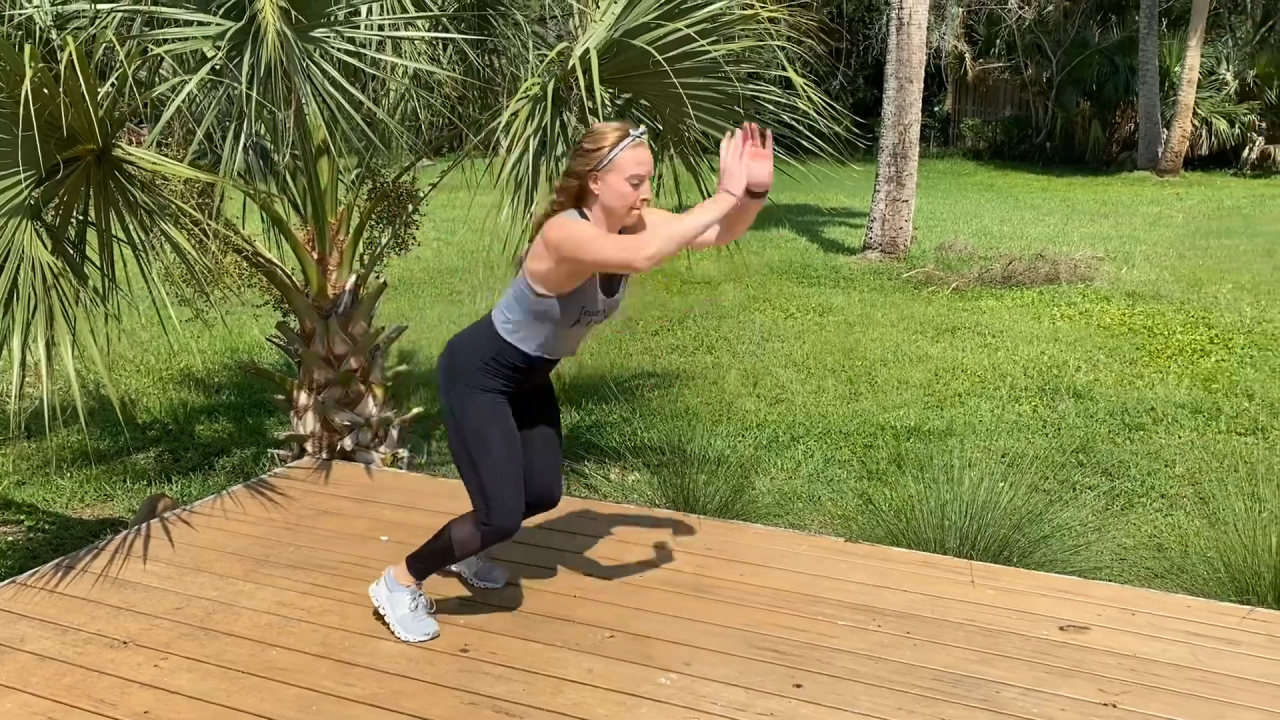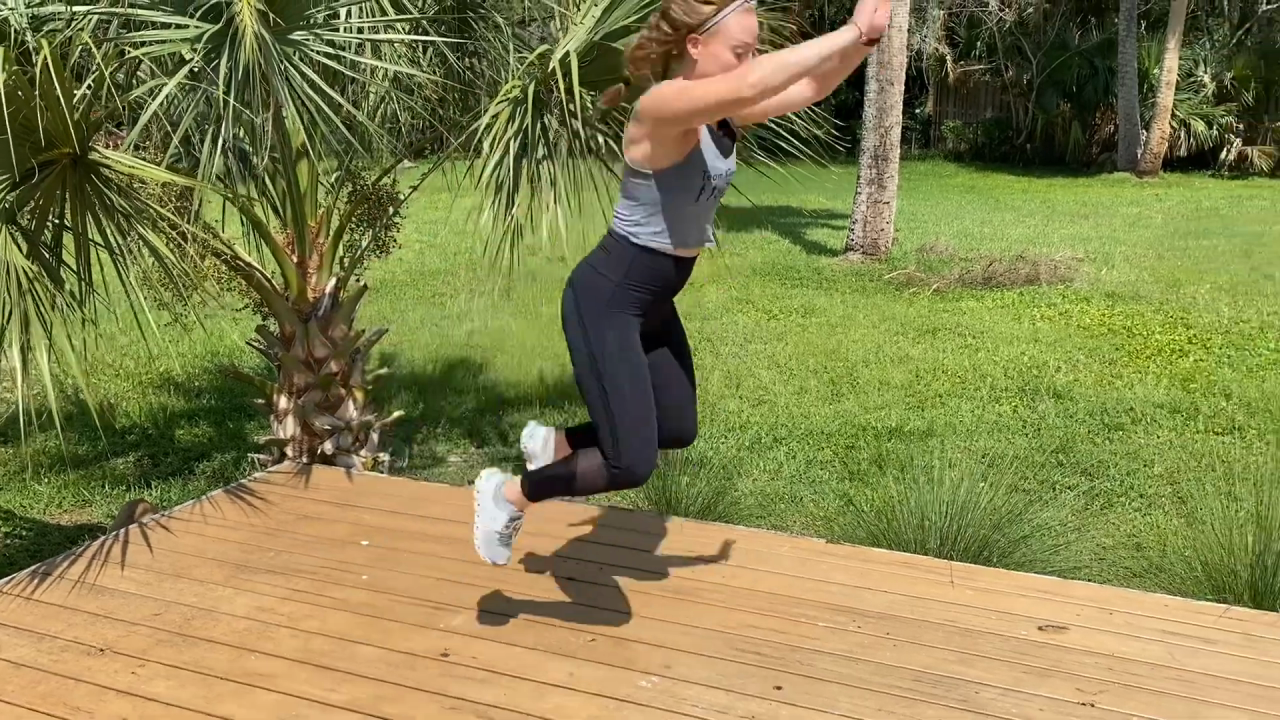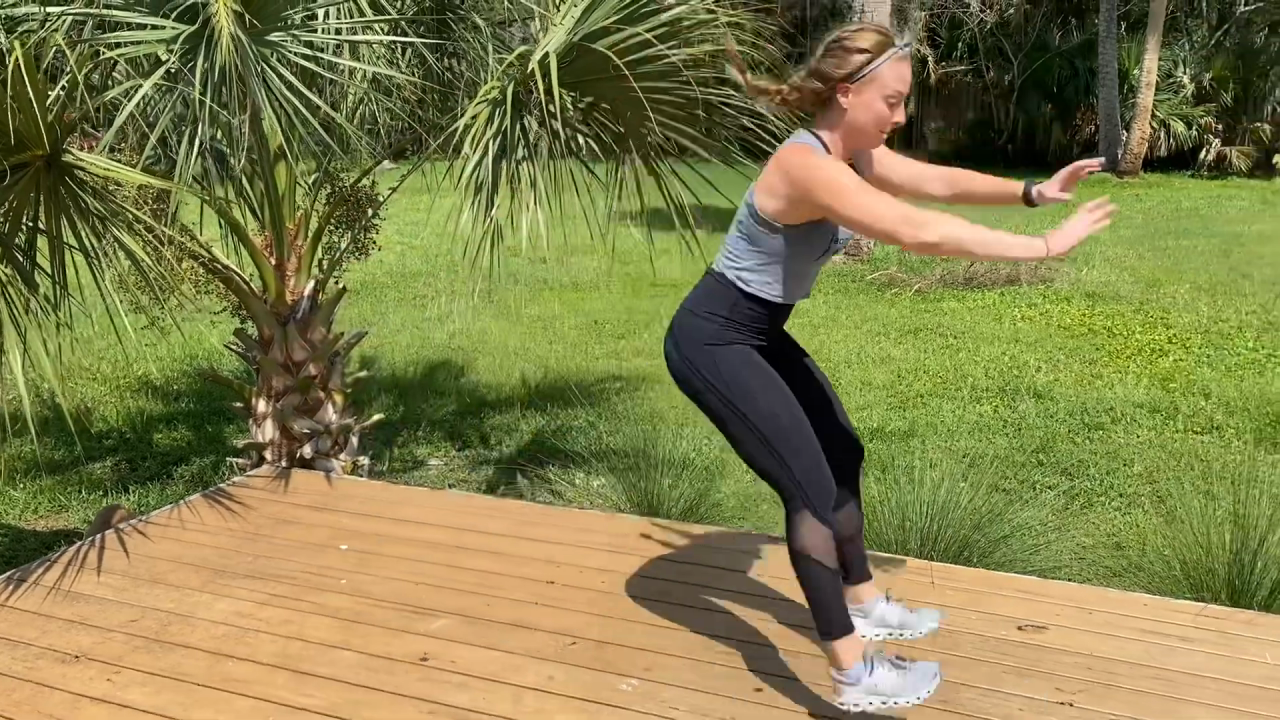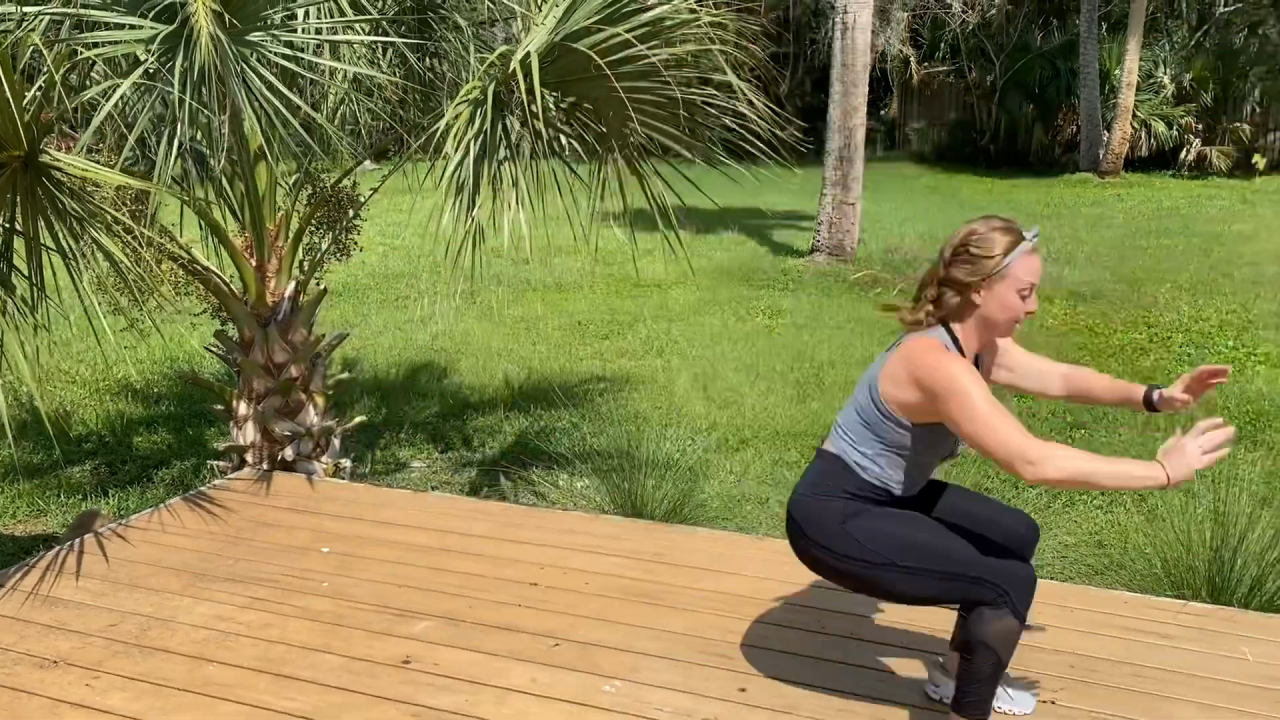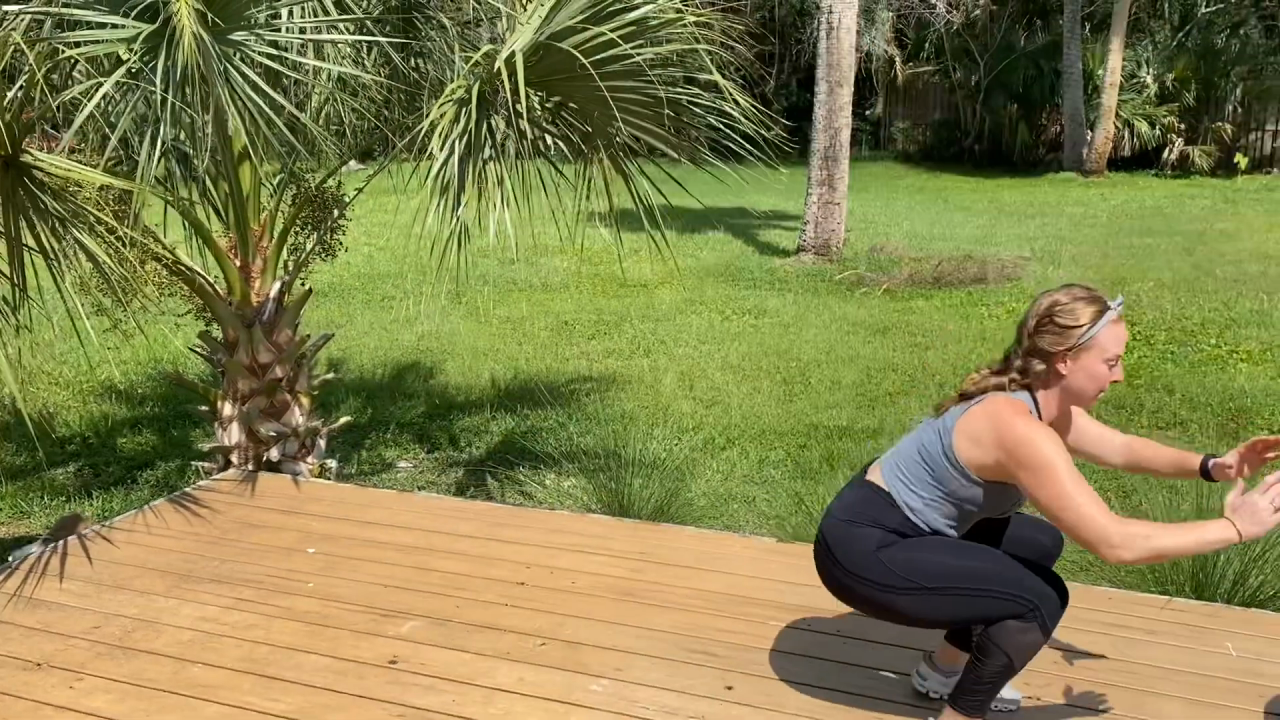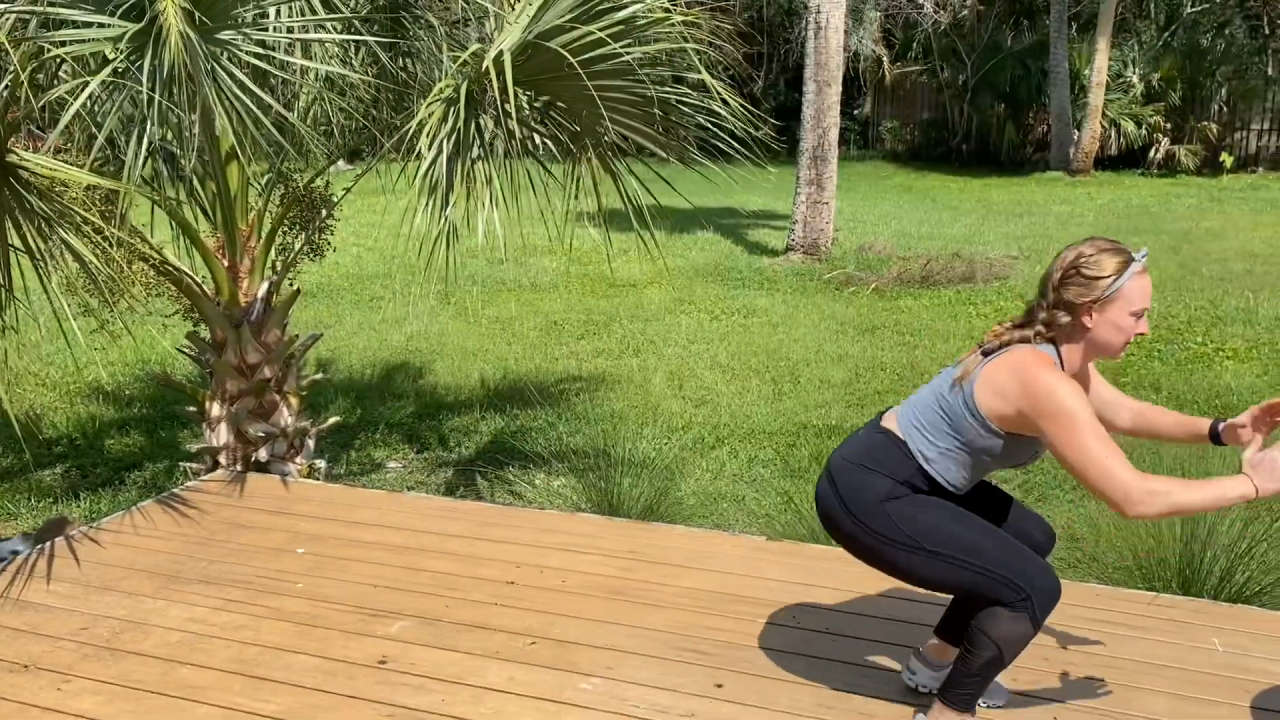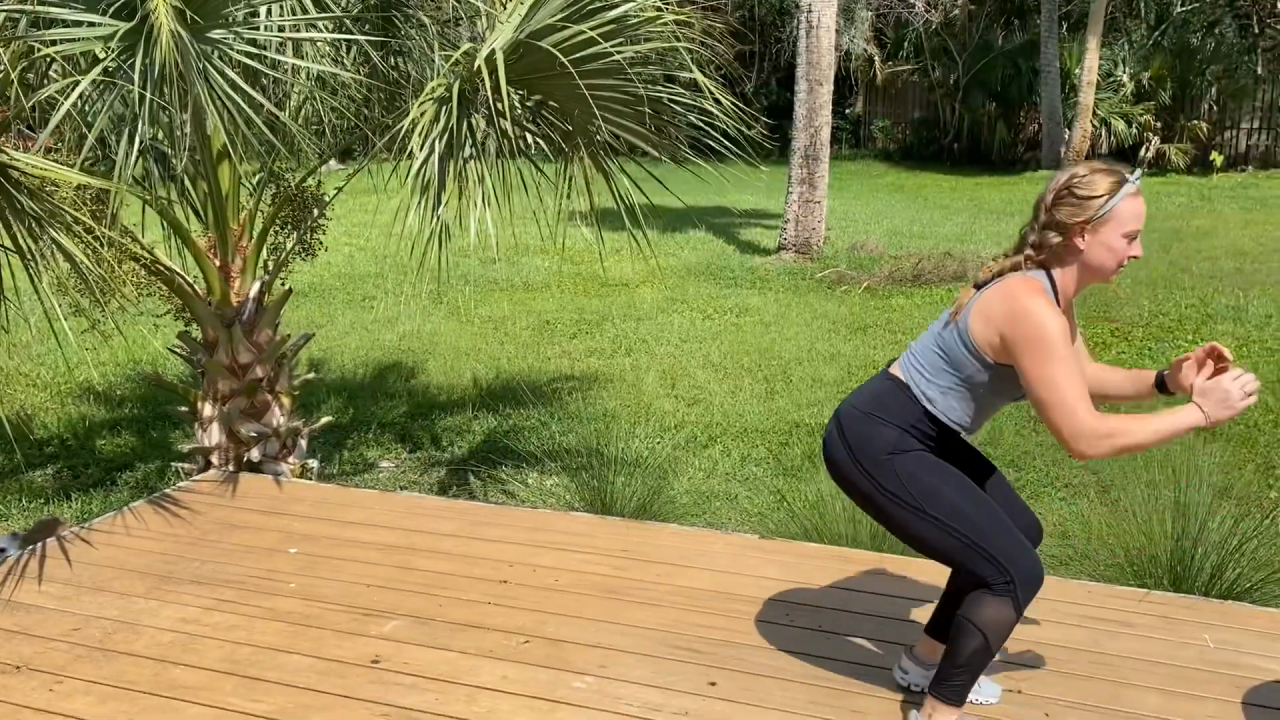
dt=0.2s
person 1, frame 1
left shoulder: (631, 227)
right shoulder: (566, 235)
left elbow: (720, 232)
right elbow: (642, 257)
left wrist: (753, 191)
right wrist: (724, 196)
left hip: (527, 377)
right hip: (477, 378)
left knee: (542, 495)
right knee: (500, 517)
left ankle: (467, 551)
right ankle: (399, 584)
person 1, frame 2
left shoulder: (721, 109)
right shoulder: (664, 107)
left elbow: (816, 83)
right elbow: (751, 85)
left hip: (652, 298)
right hip: (606, 299)
left knee: (675, 429)
right knee: (631, 465)
left ankle: (552, 447)
right ankle: (510, 494)
person 1, frame 3
left shoulder: (852, 154)
right shoulder: (806, 166)
left elbow: (938, 182)
right elbow: (919, 234)
left wrist: (1034, 192)
right wrist: (1042, 245)
left hip: (757, 336)
right hip: (711, 340)
left knee: (842, 457)
right knee: (813, 484)
left ankle: (861, 600)
person 1, frame 4
left shoulder: (975, 341)
right shoulder: (938, 365)
left elbow: (1059, 378)
right elbow: (1037, 464)
left wrist: (1153, 396)
right wrist: (1160, 472)
left hip: (879, 494)
right hip: (834, 516)
left knee: (1017, 537)
right knee: (1008, 583)
left ankle: (956, 673)
person 1, frame 5
left shoulder: (1043, 397)
right shoulder: (1018, 428)
left elbow: (1118, 447)
right elbow: (1114, 542)
left wrist: (1210, 465)
right wrist: (1234, 528)
left hip: (904, 526)
right hip: (861, 551)
left knee: (1042, 547)
right knee: (1041, 599)
left ankle: (943, 668)
person 1, frame 6
left shoulder: (1054, 354)
right shoulder: (1042, 382)
left elbow: (1126, 414)
right elbow: (1134, 497)
left wrist: (1219, 430)
left hip: (903, 479)
right hip: (866, 495)
left knee: (1032, 540)
right knee: (1033, 588)
left ankle: (933, 661)
person 1, frame 7
left shoulder: (1045, 287)
right shoulder: (1031, 308)
left elbow: (1084, 379)
right elbow: (1087, 437)
left wrist: (1170, 379)
right wrist: (1199, 411)
left hip: (911, 433)
right hip: (874, 445)
left knee: (1017, 534)
right knee: (1017, 572)
left ankle: (925, 661)
